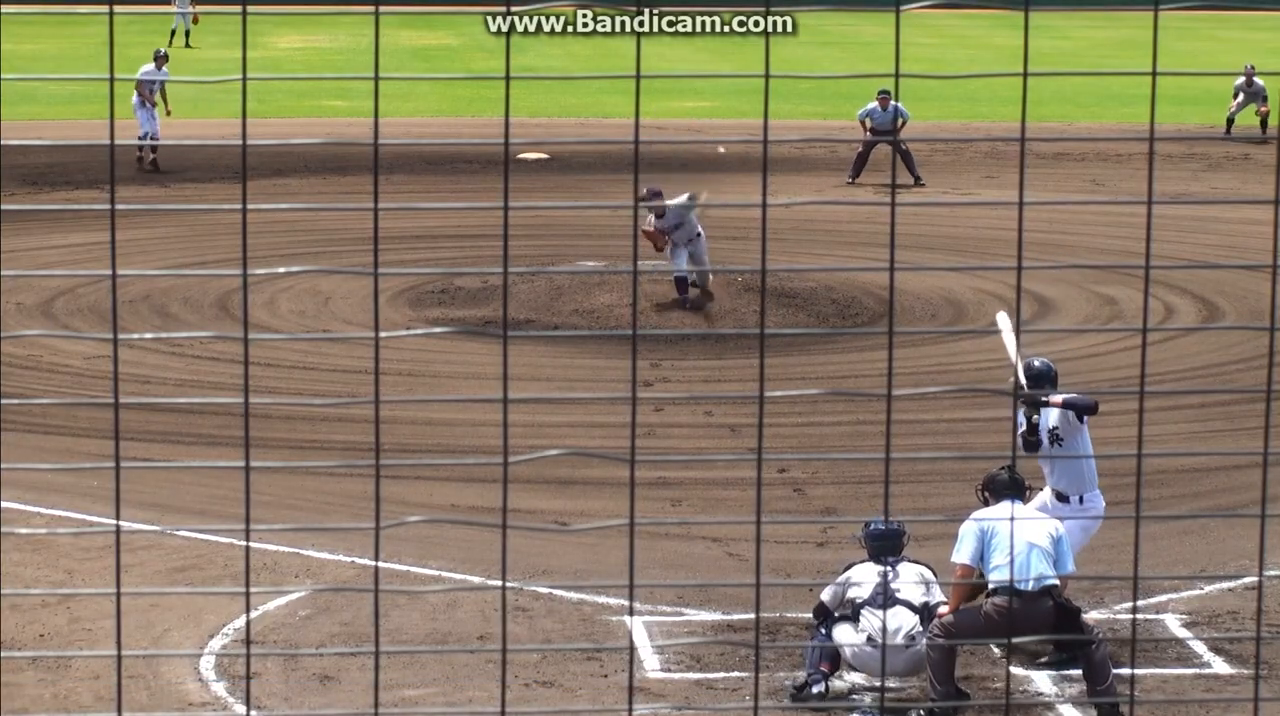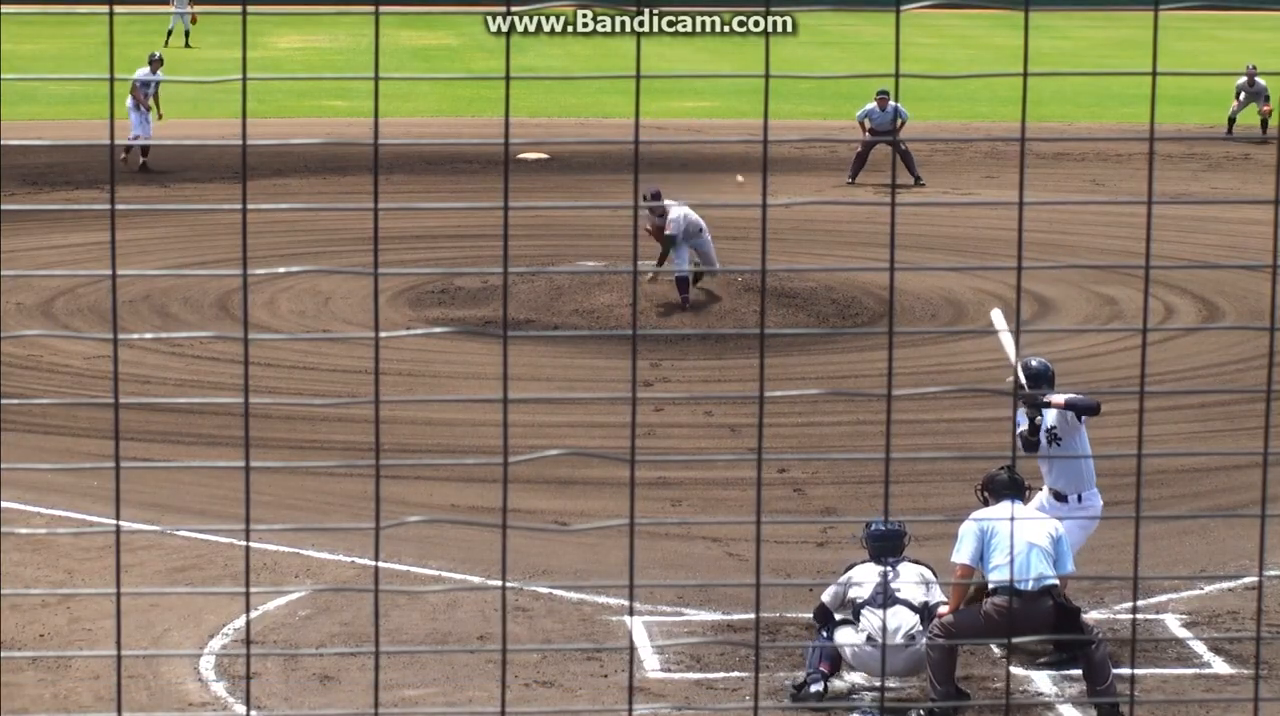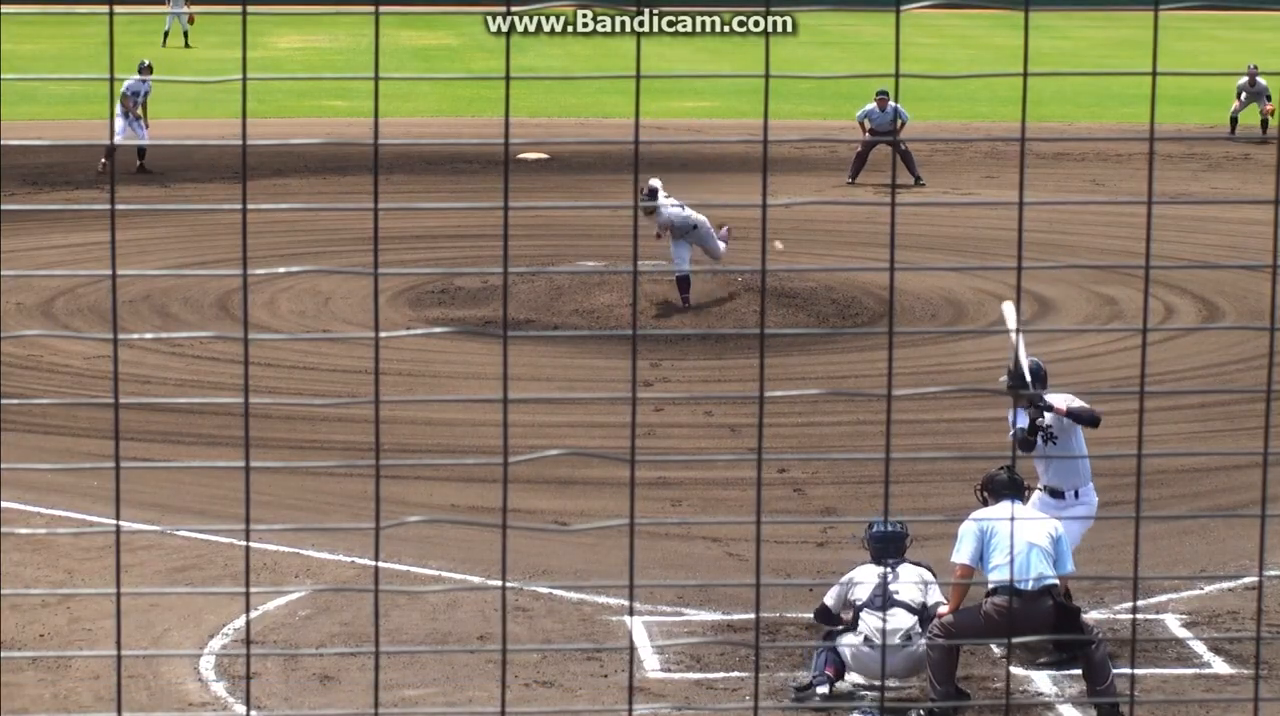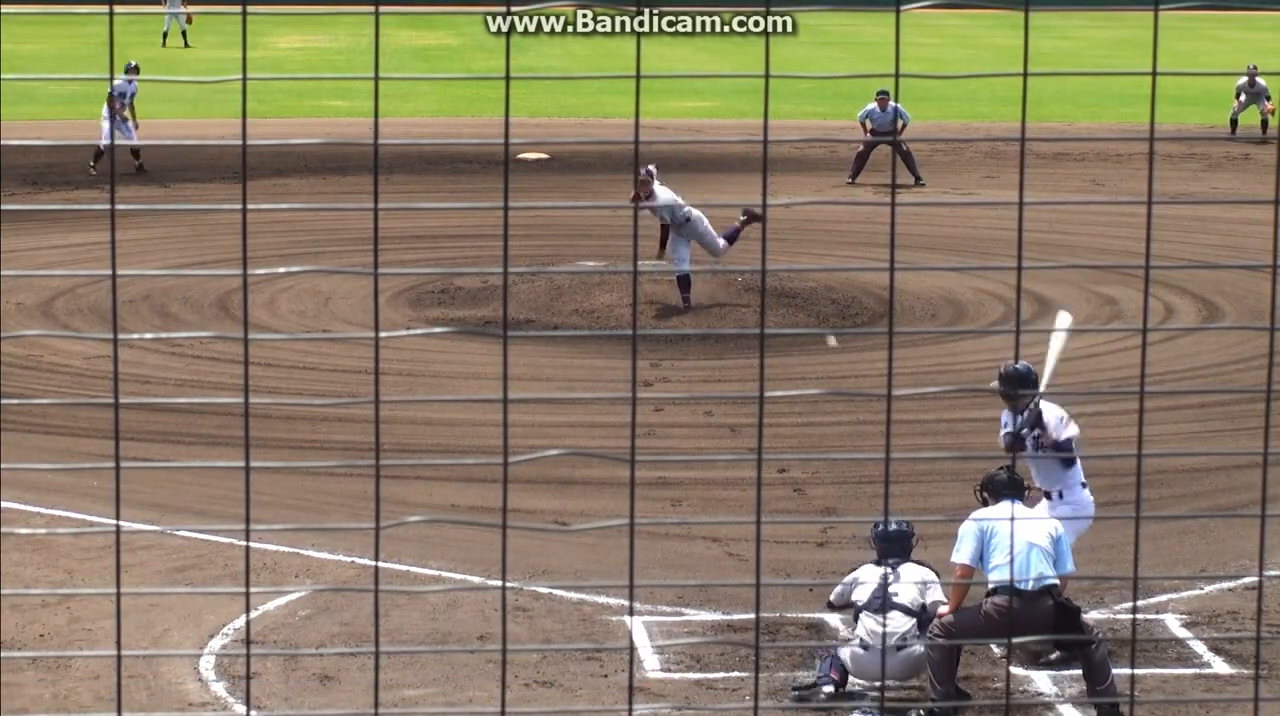
dt=0.1s
person 1, frame 1
left shoulder: (1066, 406)
right shoulder: (1028, 412)
left elbow: (1092, 405)
right elbow: (1030, 447)
left wrist: (1048, 401)
right wrist: (1031, 423)
left hip: (1083, 506)
right hip: (1053, 497)
person 1, frame 2
left shoulder: (1065, 405)
right shoulder: (1025, 412)
left elbow: (1094, 406)
right elbow: (1029, 447)
left wrist: (1048, 402)
right wrist: (1033, 423)
left hip: (1081, 505)
right hip: (1051, 497)
left ankle: (1067, 646)
person 1, frame 3
left shoulder: (1061, 402)
right shoulder: (1019, 412)
left elbow: (1094, 419)
right elbow: (1023, 441)
left wrist: (1052, 407)
right wrist: (1034, 423)
left hip: (1077, 501)
right hip: (1049, 493)
person 1, frame 4
left shoulder: (1053, 416)
right shoulder: (1011, 417)
left elbow: (1068, 461)
right elbow: (1010, 447)
left wrist: (1041, 430)
right wrist: (1026, 426)
left hip: (1071, 504)
right hip: (1052, 501)
person 2, frame 1
left shoulder: (979, 519)
right shoulder: (1051, 522)
left elbow: (964, 572)
right elbow: (1062, 579)
left wrist: (952, 608)
left hip: (1004, 607)
right hip: (1047, 608)
left knee: (940, 631)
right knee: (1092, 640)
person 2, frame 2
left shoulder: (979, 518)
right shoulder: (1051, 522)
left elbow: (964, 572)
right elbow: (1062, 578)
left wrist: (952, 608)
left hip: (1004, 607)
right hip: (1047, 608)
left knee: (940, 631)
right knee: (1092, 640)
person 2, frame 3
left shoulder: (979, 518)
right shoulder: (1051, 522)
left elbow: (963, 572)
right elbow: (1062, 577)
left wrist: (951, 608)
left hip: (1004, 607)
right hip: (1047, 608)
left knee: (940, 631)
right knee: (1091, 640)
person 2, frame 4
left shoulder: (979, 518)
right shoulder: (1051, 522)
left elbow: (963, 572)
right elbow: (1062, 578)
left wrist: (952, 608)
left hip: (1004, 607)
right hip: (1047, 608)
left knee: (940, 631)
right knee: (1091, 640)
person 3, frame 1
left shoulder: (855, 571)
right shoulder: (921, 571)
left elbow: (819, 612)
left hip: (867, 657)
right hip: (913, 660)
left knee: (827, 627)
left ankle: (816, 686)
person 3, frame 2
left shoulder: (856, 572)
right shoulder: (922, 571)
left elbow: (820, 614)
left hip: (867, 657)
right hip: (912, 659)
left knee: (829, 629)
left ankle: (815, 685)
person 3, frame 3
left shoulder: (857, 573)
right shoulder: (921, 573)
left elbow: (821, 615)
left wrist: (845, 624)
left hip: (866, 659)
right hip: (910, 661)
left knee: (833, 638)
left ankle: (821, 687)
person 3, frame 4
left shoulder: (862, 572)
right shoulder: (924, 573)
left elbow: (833, 603)
left hip: (864, 662)
right hip: (908, 662)
left knee: (840, 652)
left ankle: (826, 686)
